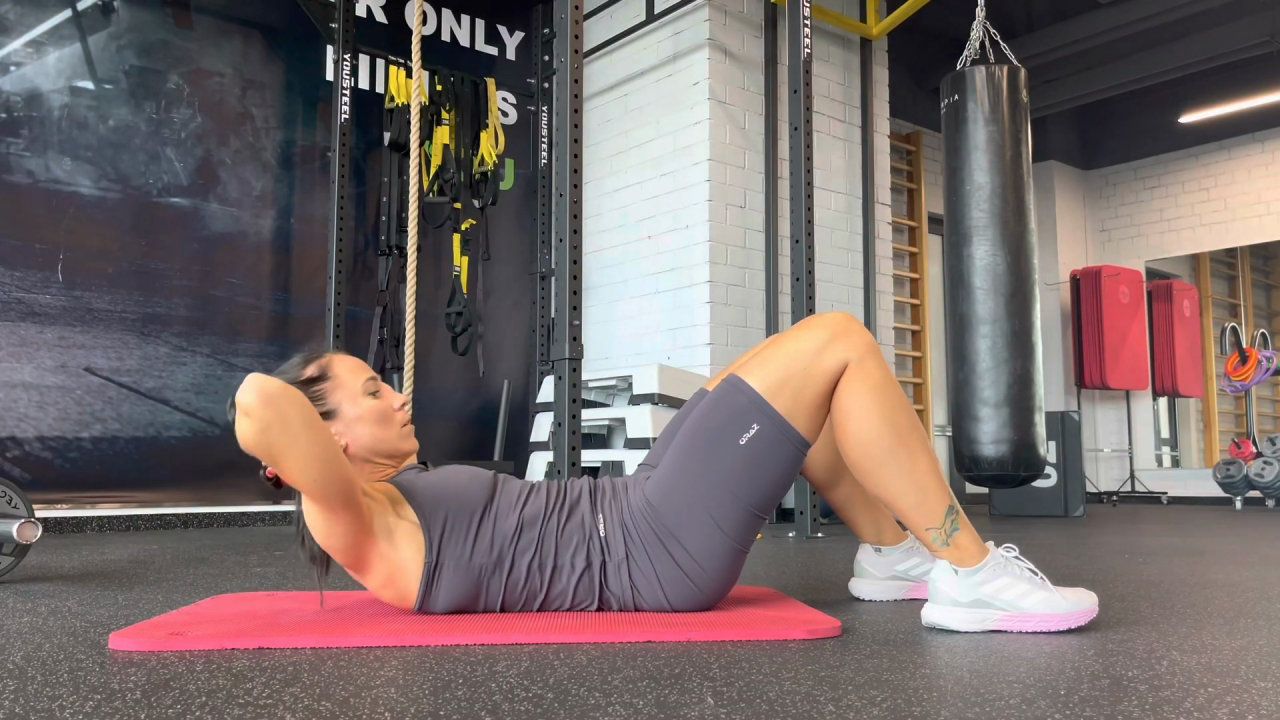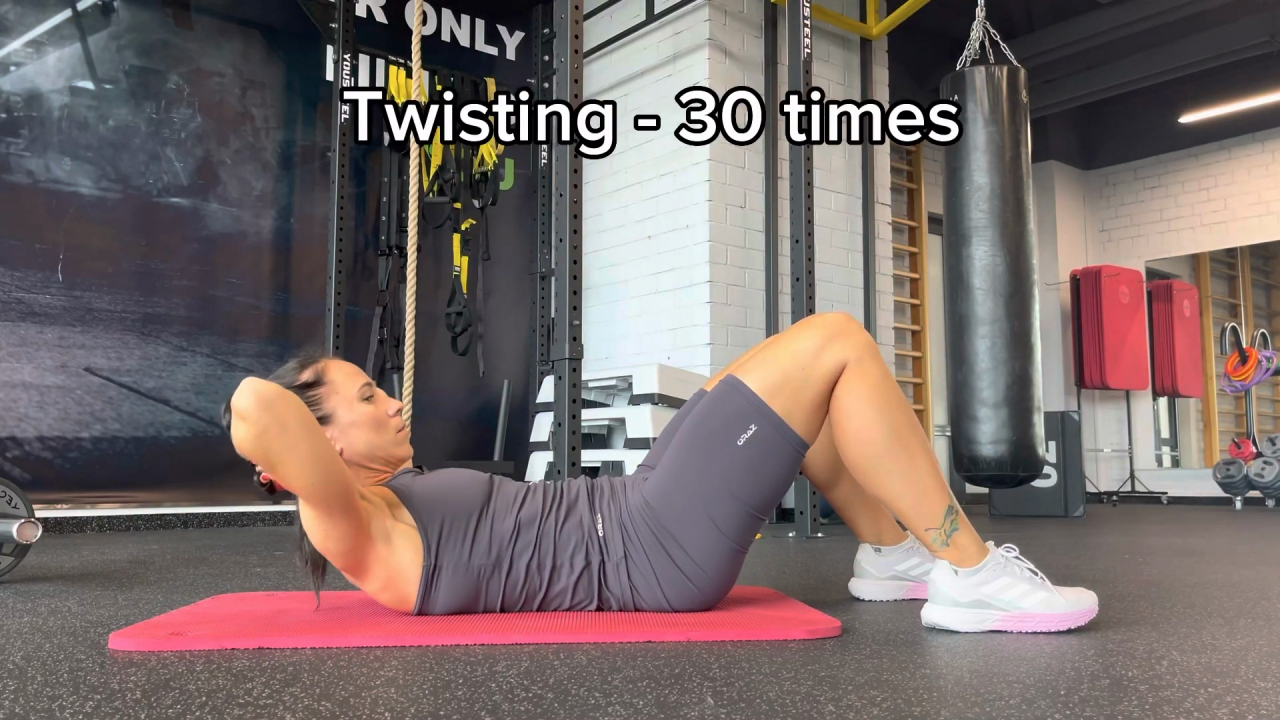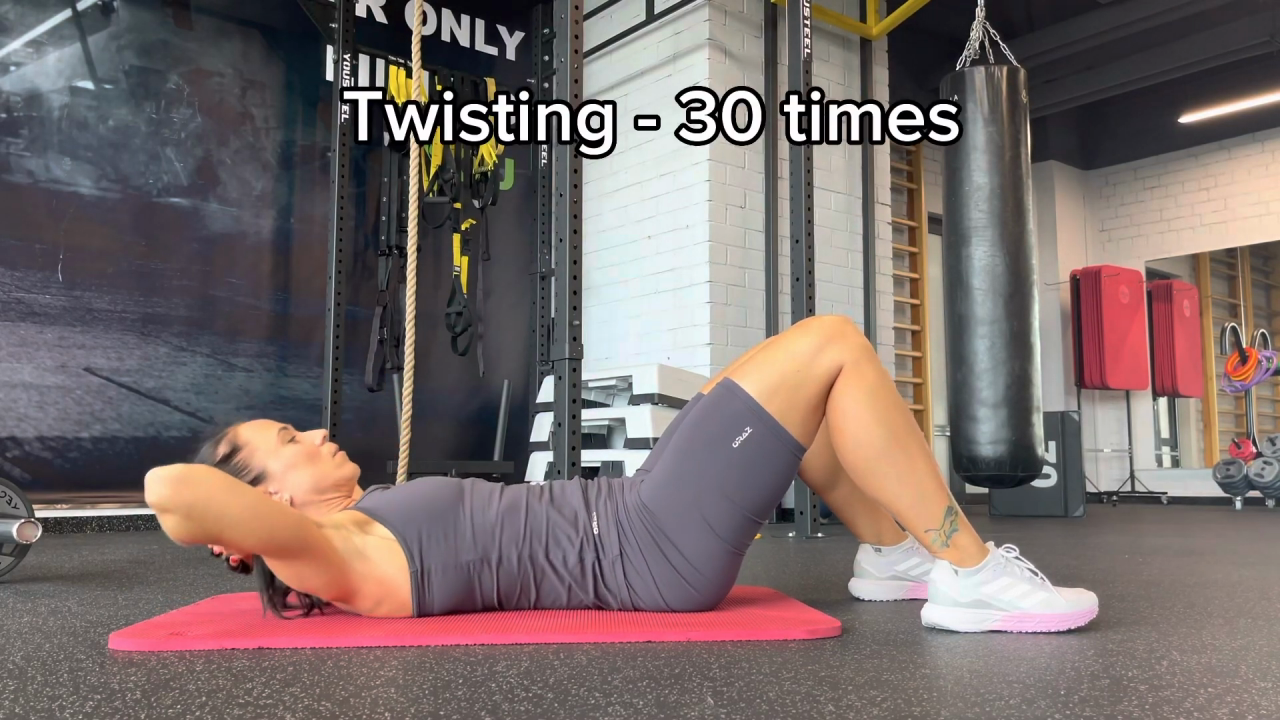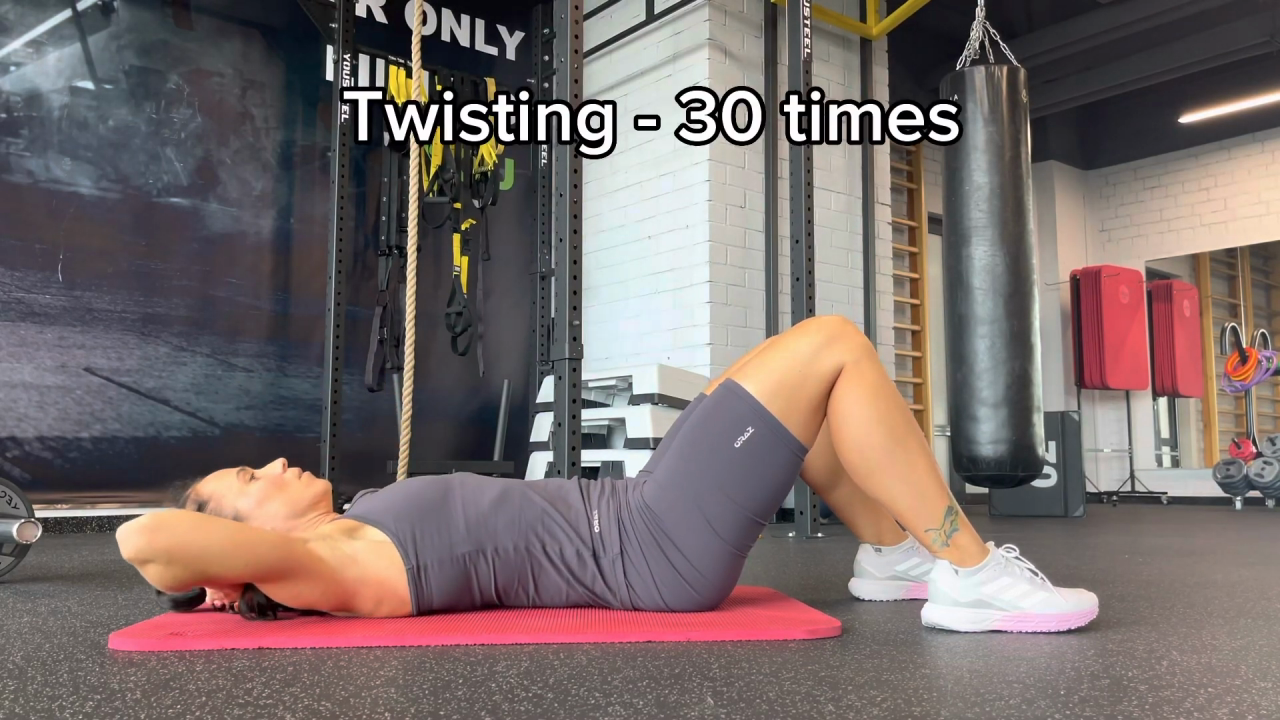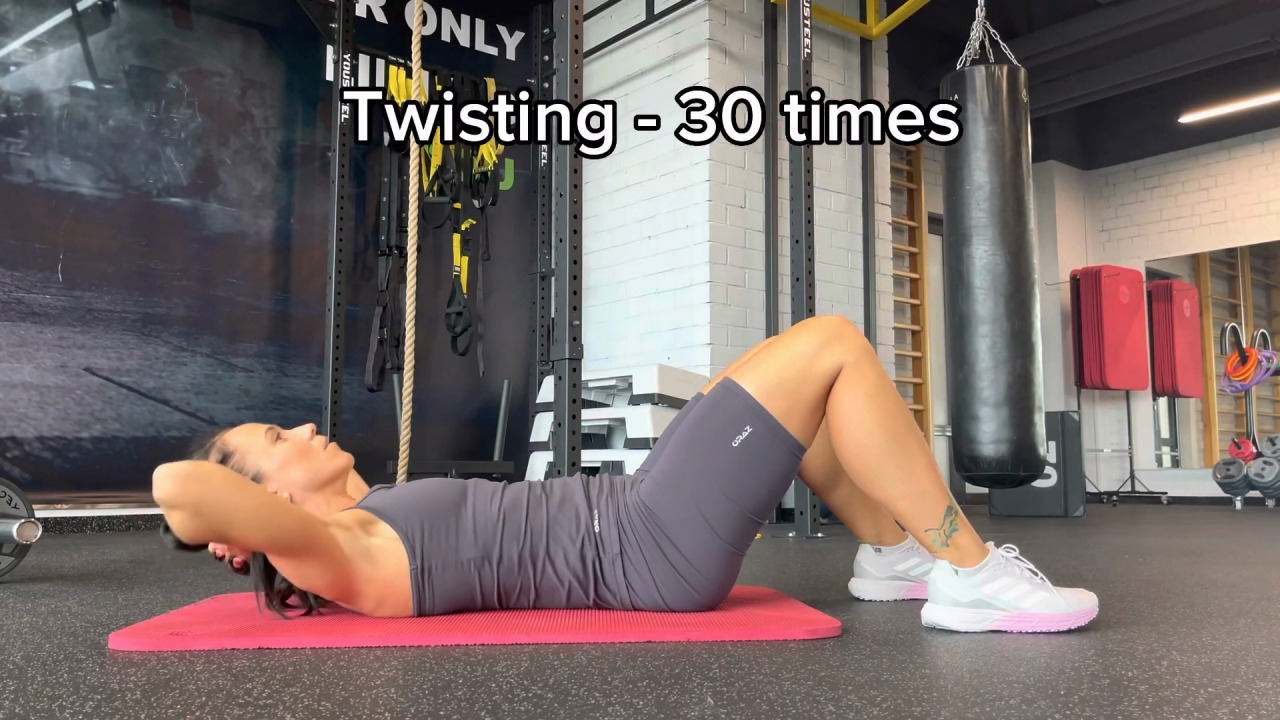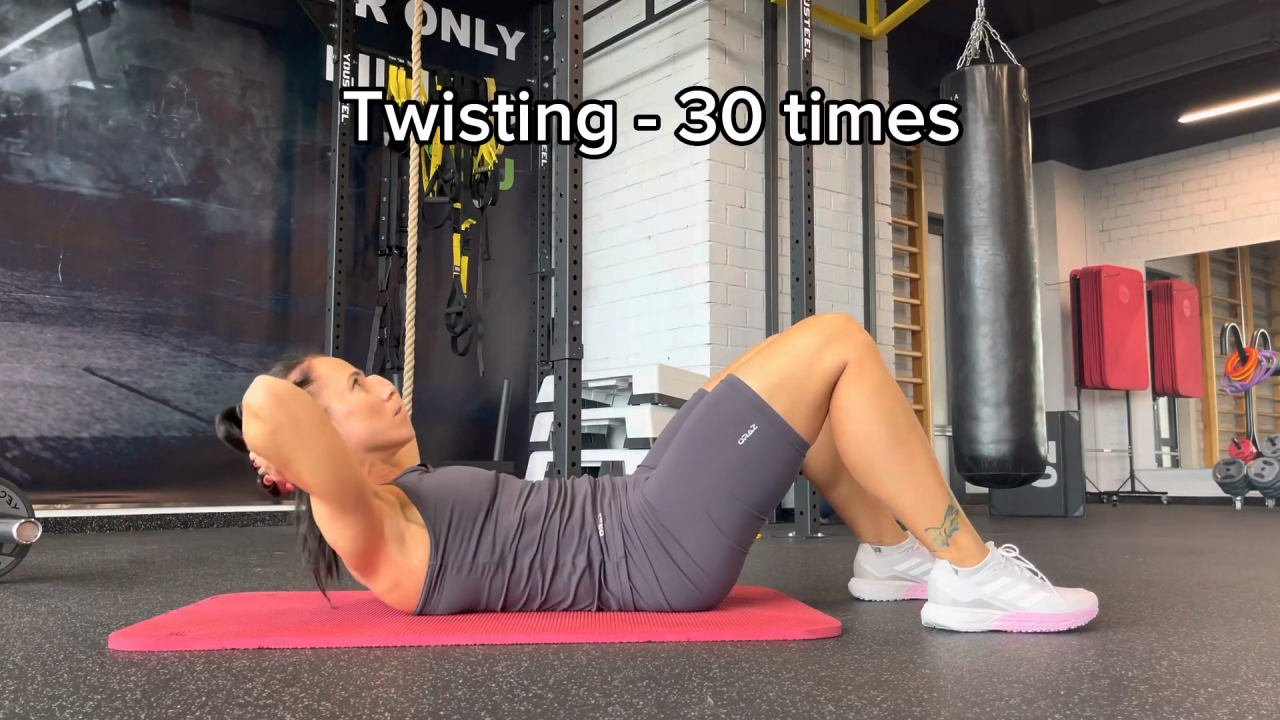
dt=0.4s
person 1, frame 1
left shoulder: (387, 503)
right shoulder: (362, 529)
right elbow: (260, 401)
right wrist: (286, 459)
left hip: (637, 522)
right hip: (658, 552)
left knee: (813, 376)
right knee: (841, 343)
left ankle: (892, 555)
right ankle: (972, 576)
person 1, frame 2
left shoulder: (388, 511)
right shoulder: (359, 535)
right elbow: (253, 407)
right wrist: (283, 460)
left hip: (638, 518)
right hip: (656, 554)
left knee: (814, 373)
right knee: (838, 342)
left ankle: (892, 555)
right ankle: (970, 575)
person 1, frame 3
left shoulder: (361, 527)
right shoulder: (342, 558)
right elbow: (168, 489)
right wrist: (225, 518)
left hip: (632, 519)
right hip: (655, 552)
left knee: (807, 375)
right knee: (833, 343)
left ankle: (892, 556)
right ankle: (971, 576)
person 1, frame 4
left shoulder: (356, 535)
right shoulder: (341, 571)
right elbow: (144, 539)
right wrist: (222, 554)
left hip: (631, 518)
right hip: (659, 551)
left knee: (806, 373)
right knee: (835, 344)
left ankle: (892, 557)
right ankle: (972, 575)
person 1, frame 5
left shoulder: (366, 527)
right shoulder: (345, 558)
right elbow: (175, 485)
right wrist: (230, 508)
left hip: (632, 523)
right hip: (653, 552)
left knee: (805, 378)
right knee: (835, 346)
left ankle: (890, 555)
right ankle: (971, 576)
person 1, frame 6
left shoulder: (399, 501)
right shoulder: (373, 532)
right elbow: (267, 404)
right wrist: (283, 439)
left hip: (635, 522)
right hip: (658, 555)
left knee: (812, 372)
right knee: (839, 344)
left ankle: (892, 555)
right ankle: (971, 576)
